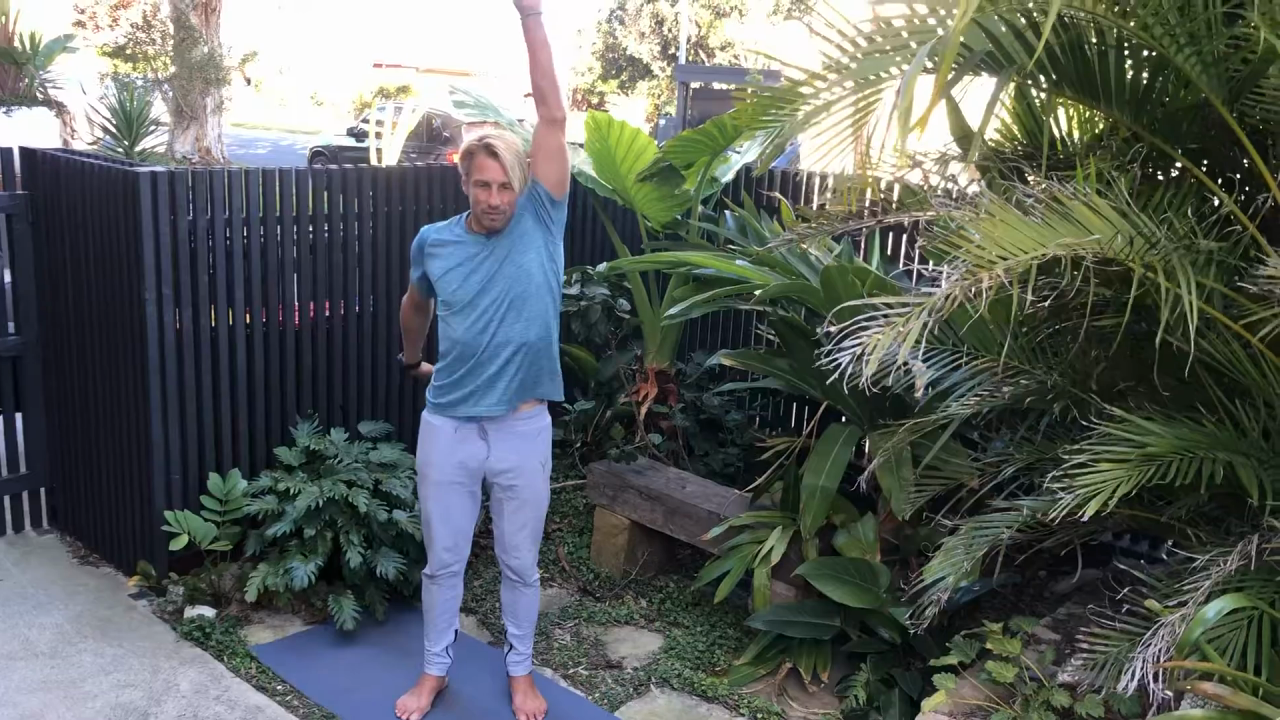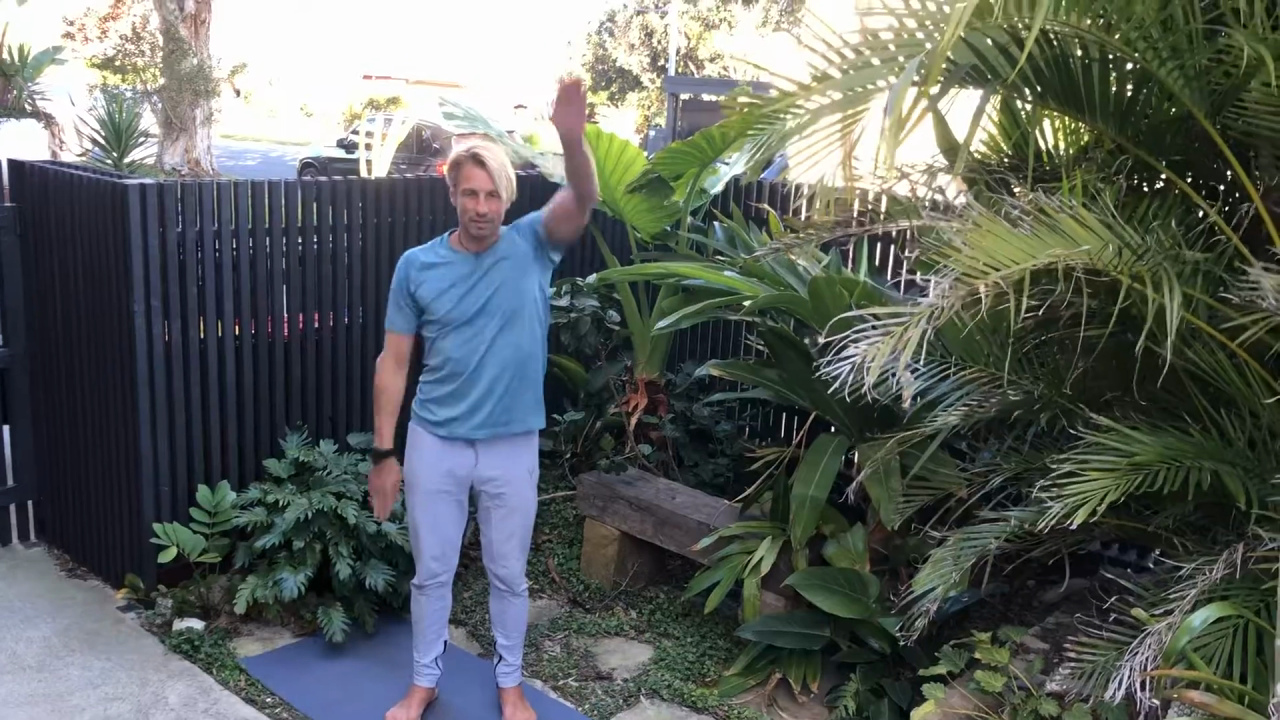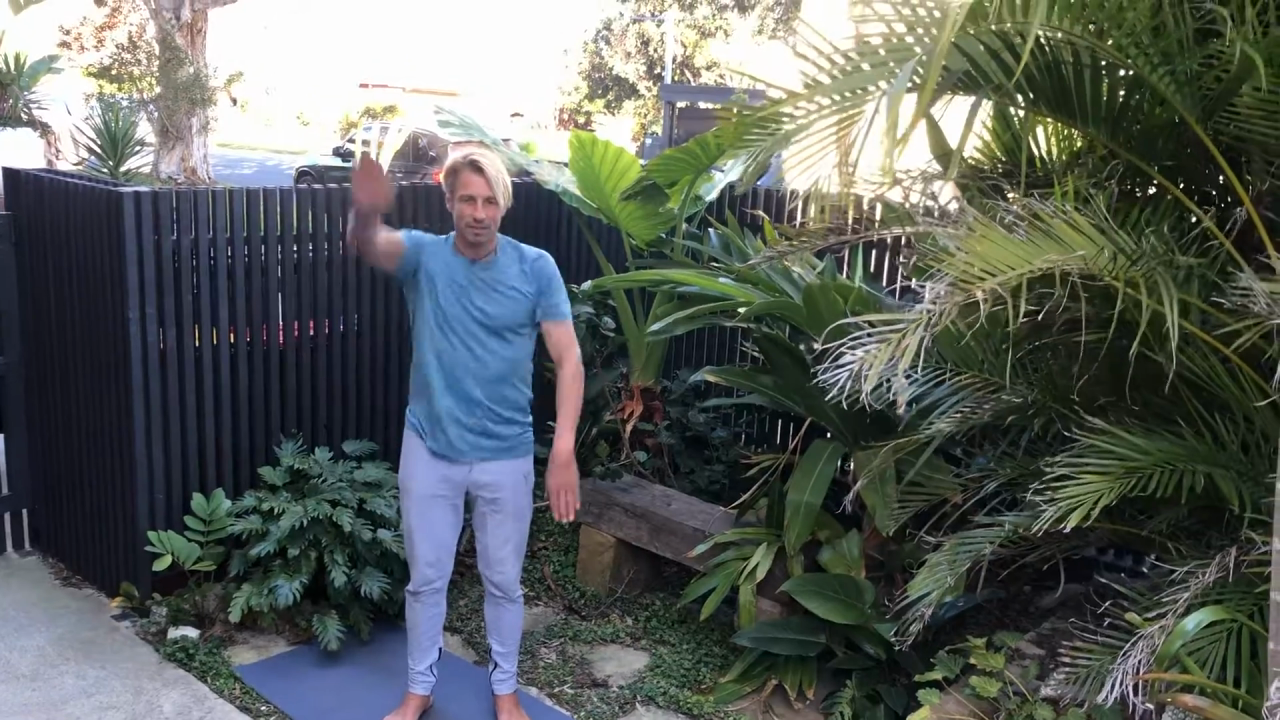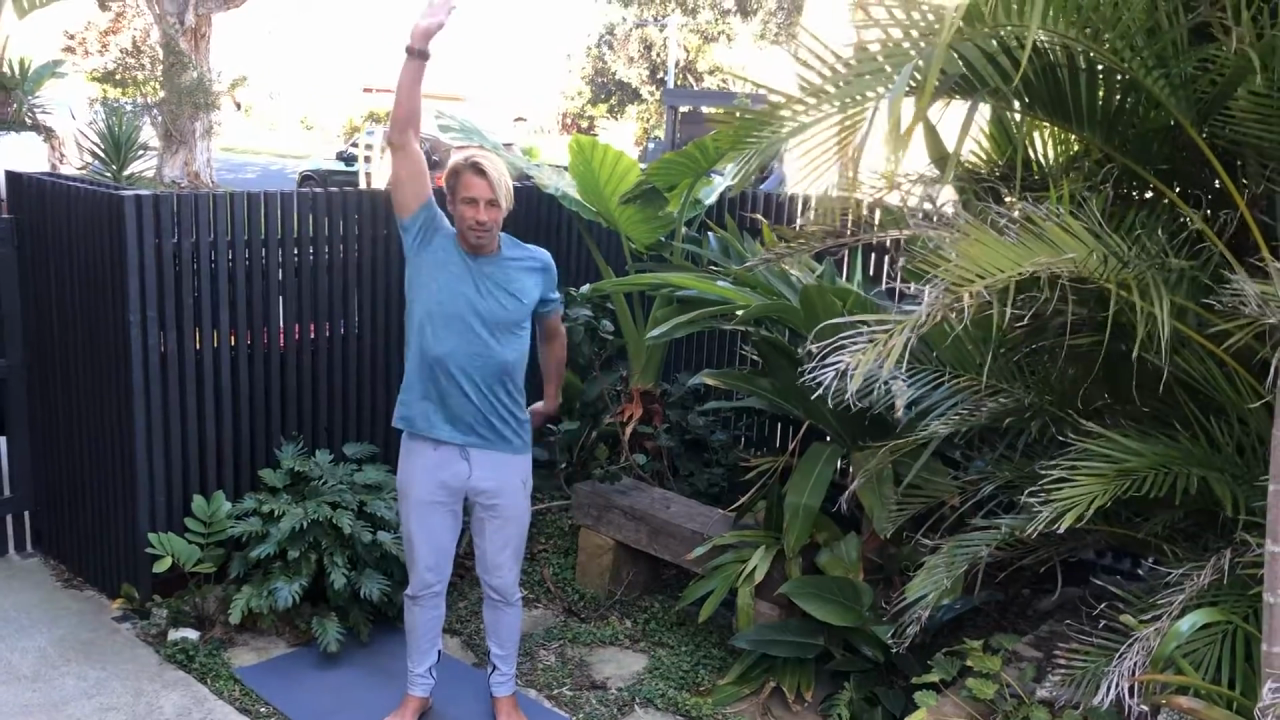
dt=0.3s
person 1, frame 1
left shoulder: (542, 223)
right shoulder: (433, 241)
left elbow: (553, 118)
right wrist: (411, 360)
left hip: (522, 429)
right hip: (447, 427)
left knee: (520, 563)
right knee: (443, 561)
person 1, frame 2
left shoulder: (532, 245)
right shoulder: (417, 265)
left elbow: (579, 197)
right elbow: (392, 361)
left wrist: (572, 140)
right wrist: (385, 453)
left hip: (511, 446)
right hip: (435, 445)
left knee: (508, 574)
right knee: (431, 574)
person 1, frame 3
left shoulder: (535, 267)
right shoulder: (421, 255)
left elbow: (567, 356)
right elbow: (371, 247)
left wrist: (564, 450)
right wrist: (364, 213)
left hip: (507, 455)
right hip: (430, 450)
left knee: (503, 581)
right knee: (426, 579)
person 1, frame 4
left shoulder: (536, 265)
right shoulder: (426, 245)
left elbow: (554, 338)
right elbow: (402, 140)
left wrist: (551, 402)
left hip: (504, 456)
right hip: (428, 452)
left knee: (502, 585)
right knee: (425, 582)
